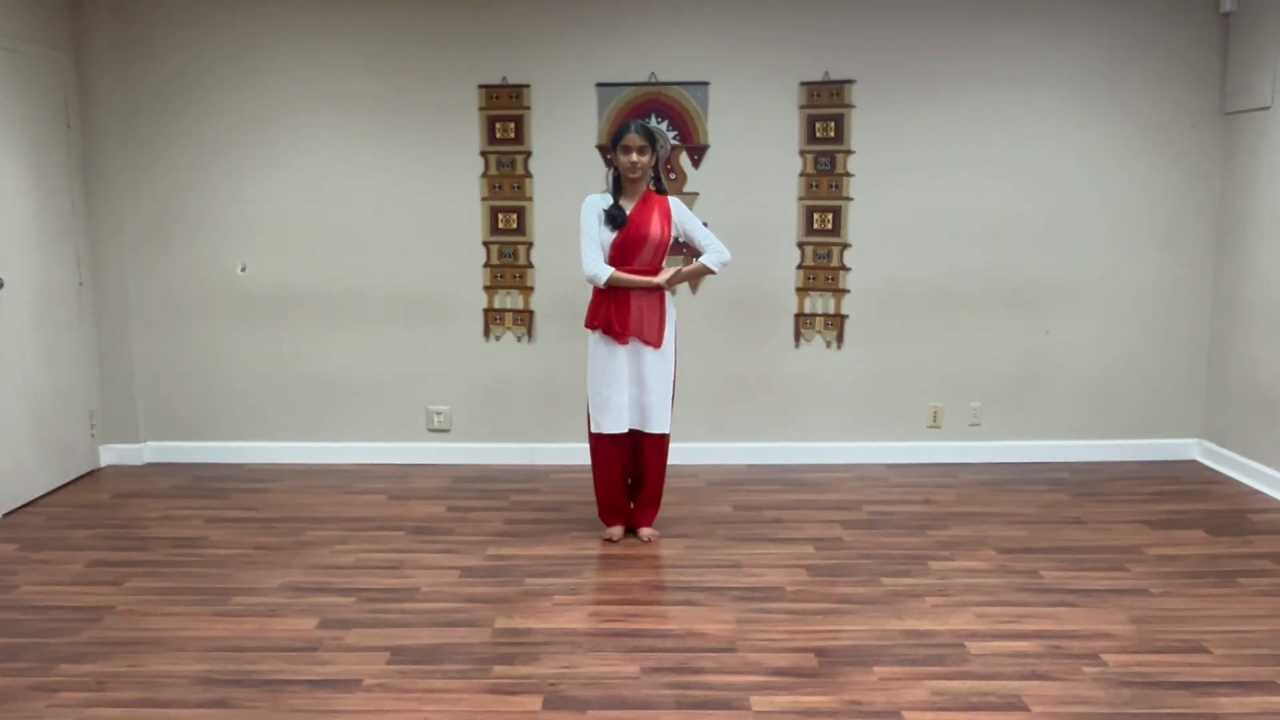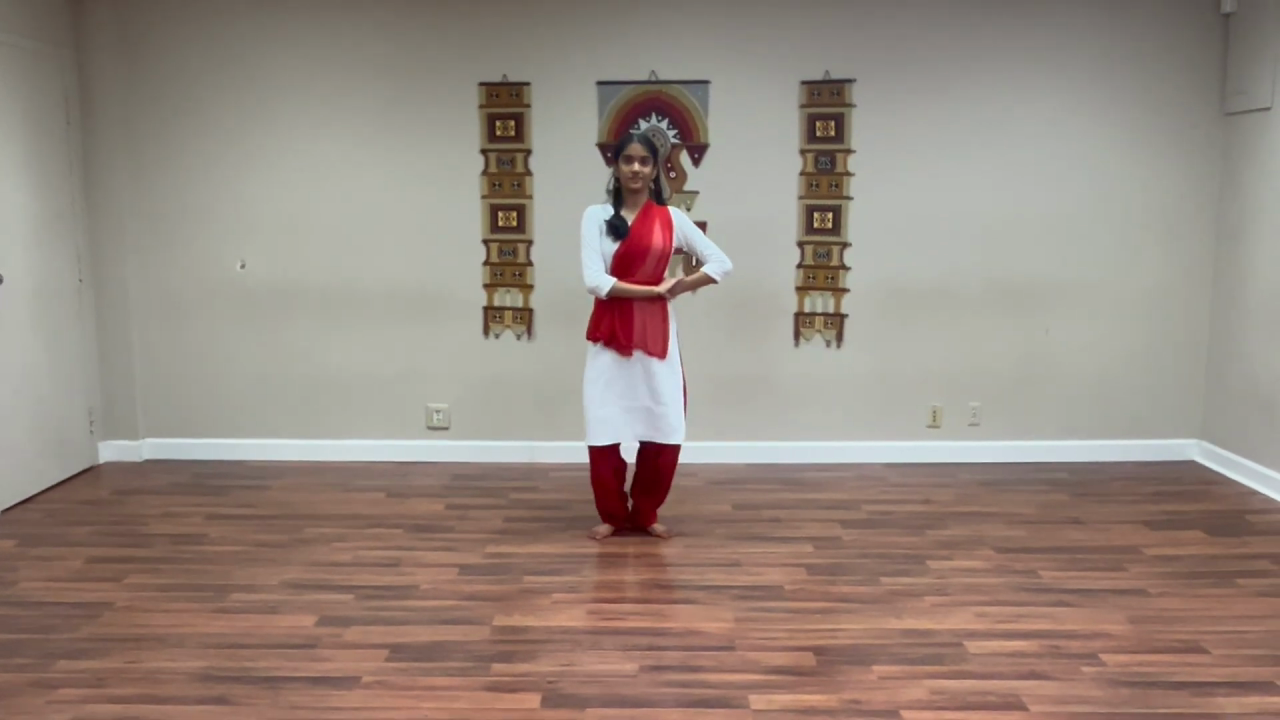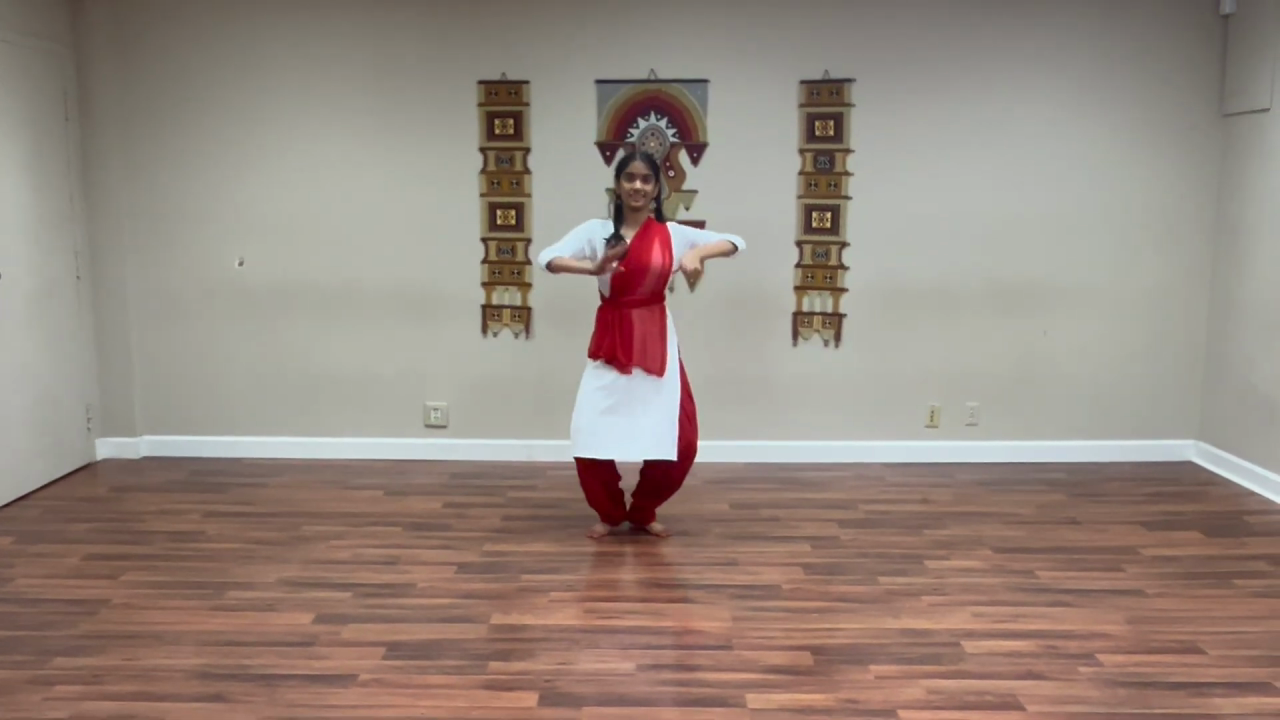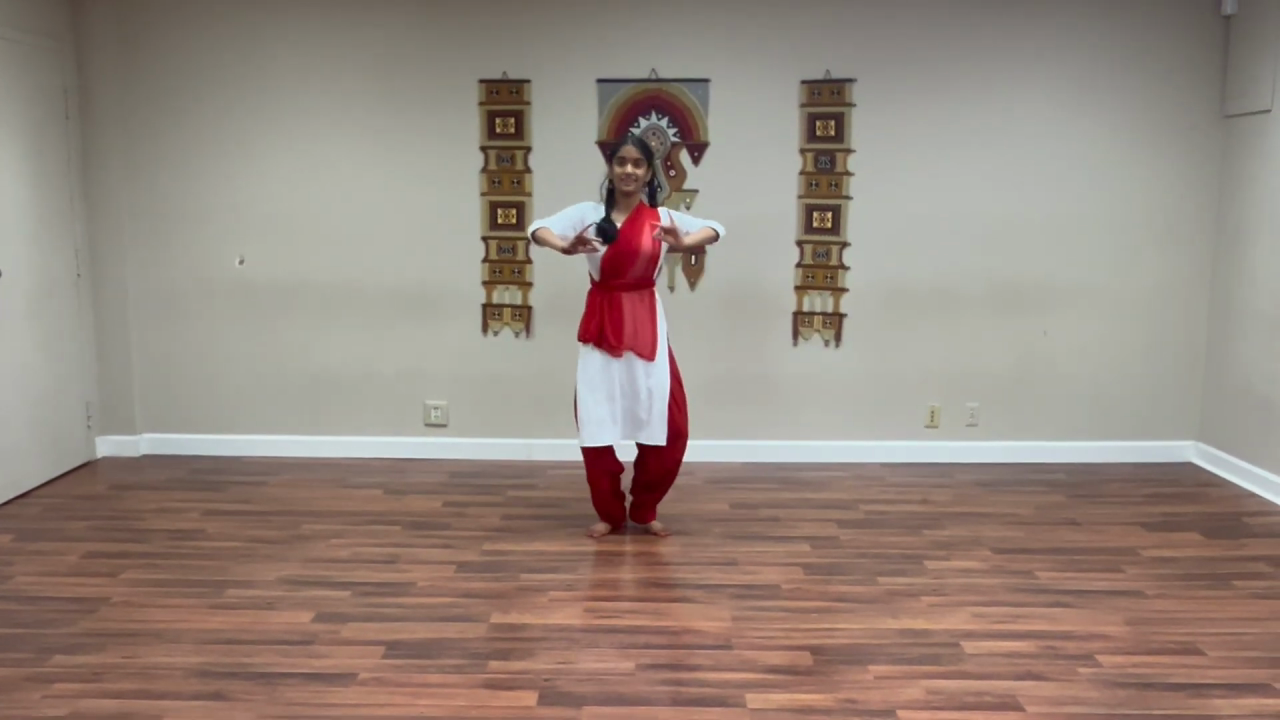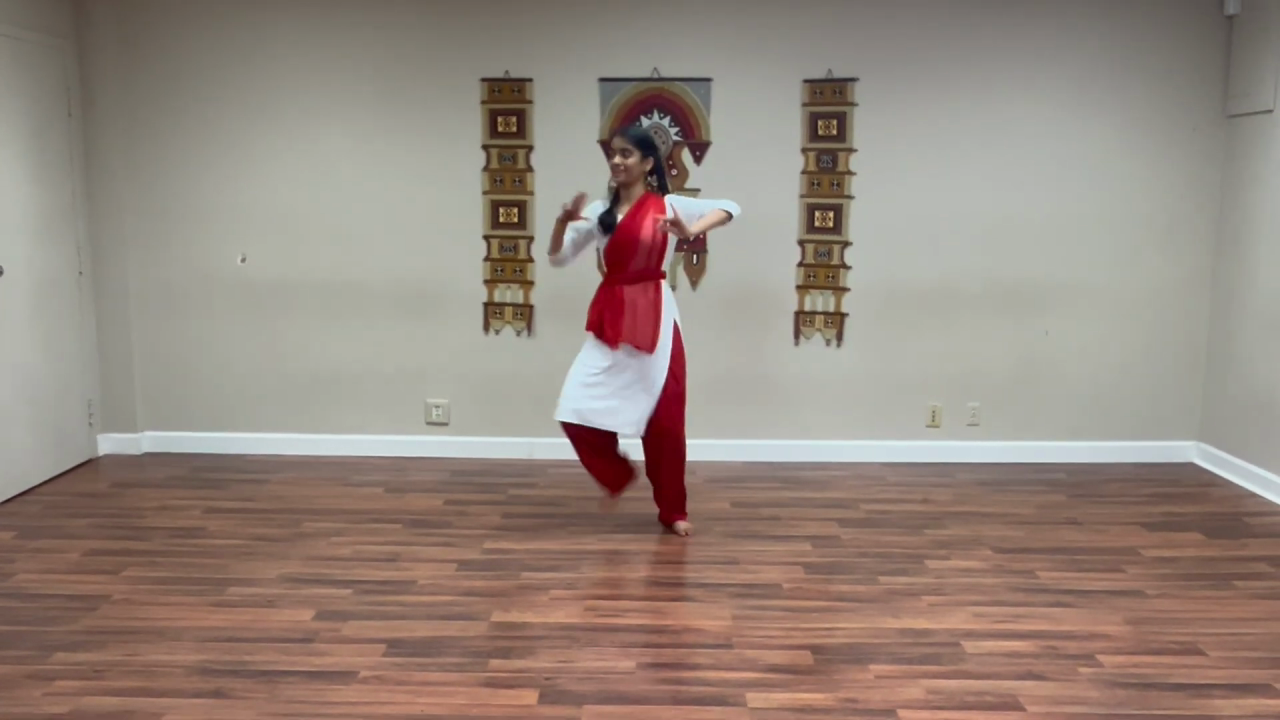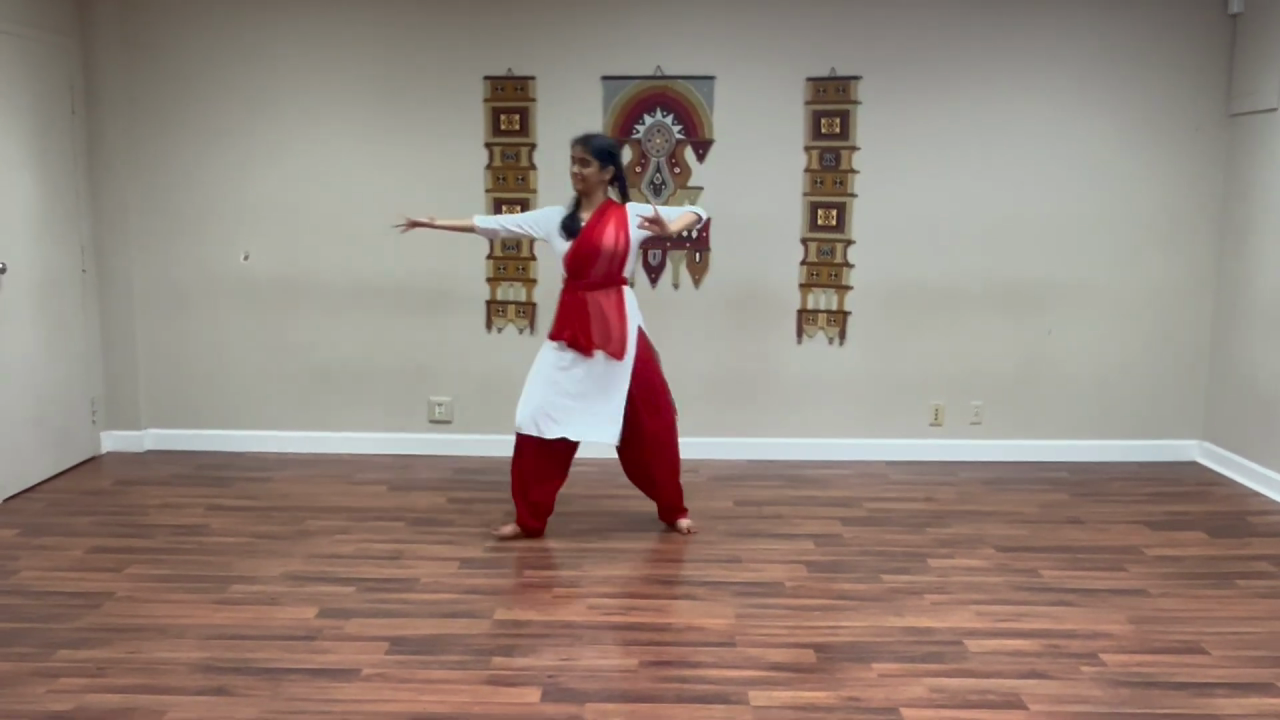
dt=0.4s
person 1, frame 1
left shoulder: (670, 207)
right shoulder: (595, 205)
left elbow: (719, 254)
right elbow: (593, 269)
left wrist: (673, 279)
right wrist: (651, 280)
left hip: (654, 321)
right hip: (609, 322)
left knee: (652, 420)
right knee: (608, 420)
left ankle: (644, 516)
right ankle: (614, 516)
person 1, frame 2
left shoulder: (671, 218)
right shoulder: (596, 215)
left elbow: (721, 264)
right elbow: (594, 281)
left wrist: (675, 290)
right wrist: (655, 290)
left hip: (656, 331)
right hip: (610, 333)
left knee: (665, 430)
right knee: (603, 430)
left ankle: (645, 513)
right ankle: (612, 514)
person 1, frame 3
left shoulder: (672, 234)
right shoulder: (595, 231)
left elbow: (734, 242)
right elbow: (547, 258)
left wrist: (700, 253)
right wrist: (593, 268)
left hip: (657, 346)
right hip: (610, 346)
left knee: (680, 446)
right knee: (589, 442)
left ankle: (643, 511)
right ankle: (611, 513)
person 1, frame 4
left shoulder: (661, 218)
right shoulder: (588, 213)
left elbow: (715, 228)
right elbow: (538, 229)
left wrist: (684, 244)
right wrist: (565, 247)
left hip: (646, 326)
right hip: (601, 328)
left knee: (668, 428)
right knee: (597, 427)
left ankle: (644, 509)
right ankle: (610, 512)
person 1, frame 5
left shoulder: (669, 207)
right shoulder: (598, 211)
left elbow: (727, 208)
right elbow: (557, 258)
left wrist: (691, 231)
right wrist: (565, 222)
left hip: (655, 318)
right hip: (609, 319)
left knee: (664, 422)
right knee: (578, 411)
left ankle: (673, 511)
right ankle: (616, 475)
person 1, frame 6
left shoulder: (634, 215)
right shoulder: (556, 219)
left elbow: (697, 213)
right elbow: (496, 225)
left wrist: (670, 230)
right wrist: (437, 224)
left hip: (619, 327)
right hip: (572, 329)
left knee: (652, 424)
right knee: (538, 419)
left ankle: (673, 509)
right ankle: (529, 518)
